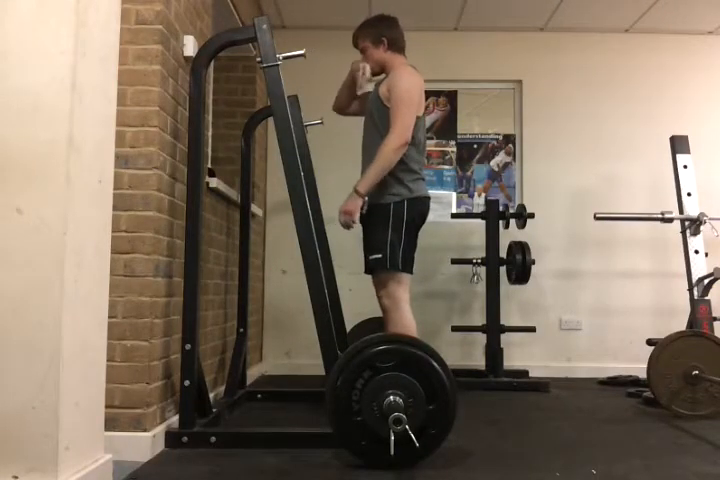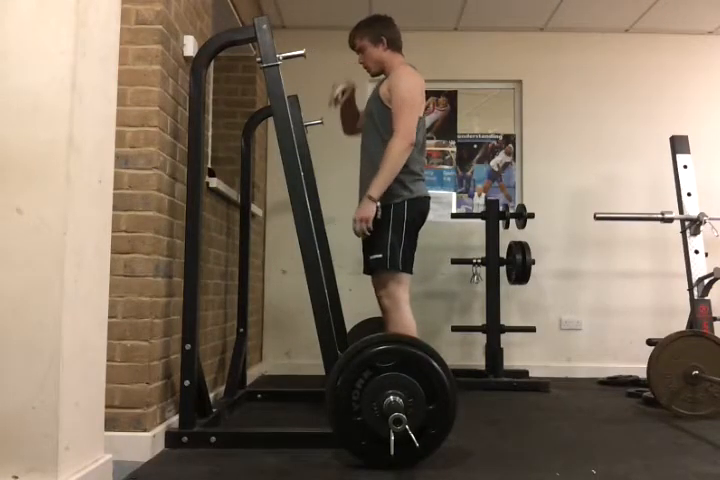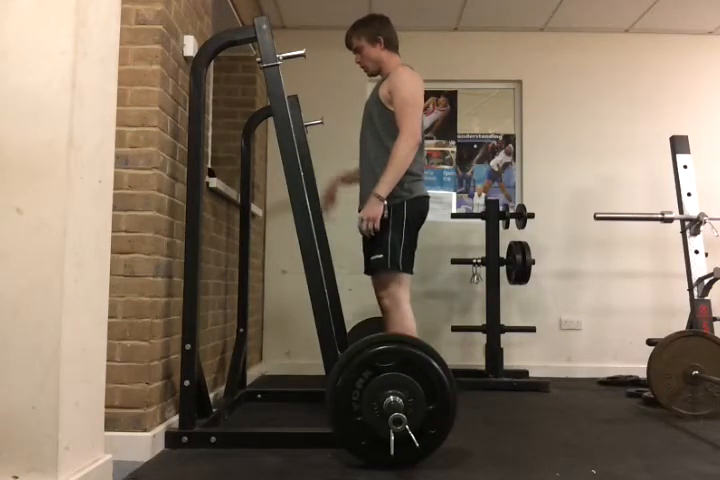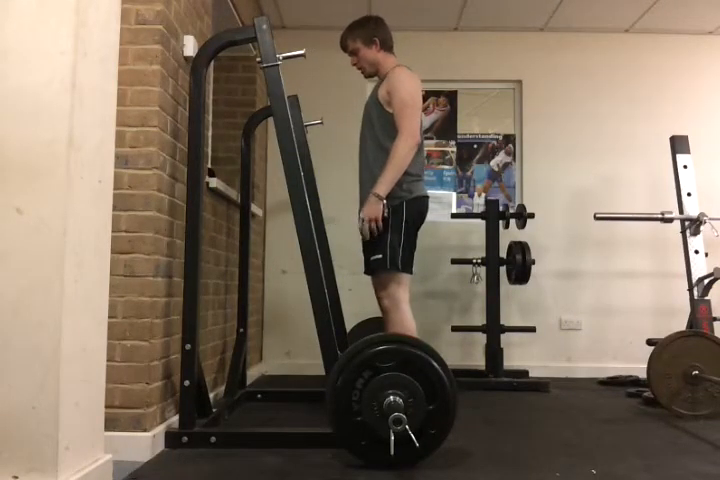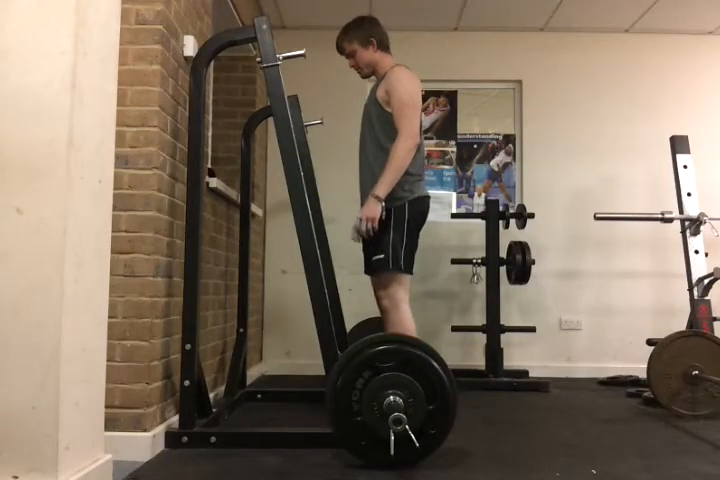
dt=0.3s
person 1, frame 1
left shoulder: (404, 77)
right shoulder: (387, 86)
left elbow: (399, 138)
right elbow: (341, 106)
left wrist: (357, 191)
right wrist: (353, 76)
left hip: (398, 201)
right hip: (387, 201)
left knee: (393, 293)
right knee: (388, 294)
person 1, frame 2
left shoulder: (404, 77)
right shoulder: (388, 86)
left elbow: (404, 138)
right elbow: (353, 127)
left wrist: (370, 197)
right wrist: (348, 100)
left hip: (397, 201)
right hip: (387, 203)
left knee: (394, 293)
right knee: (387, 293)
person 1, frame 3
left shoulder: (403, 78)
right shoulder: (387, 87)
left elbow: (410, 139)
left wrist: (377, 196)
right wrist: (344, 178)
left hip: (398, 202)
right hip: (387, 203)
left knee: (394, 294)
right knee: (387, 294)
person 1, frame 4
left shoulder: (401, 78)
right shoulder: (385, 85)
left elbow: (409, 139)
left wrist: (376, 196)
left hip: (396, 202)
right hip: (384, 204)
left knee: (394, 294)
right knee: (387, 294)
person 1, frame 5
left shoulder: (399, 77)
right shoulder: (384, 85)
left elbow: (408, 139)
left wrist: (375, 197)
right wrist: (375, 201)
left hip: (398, 202)
right hip: (386, 204)
left knee: (393, 295)
right knee: (386, 295)
